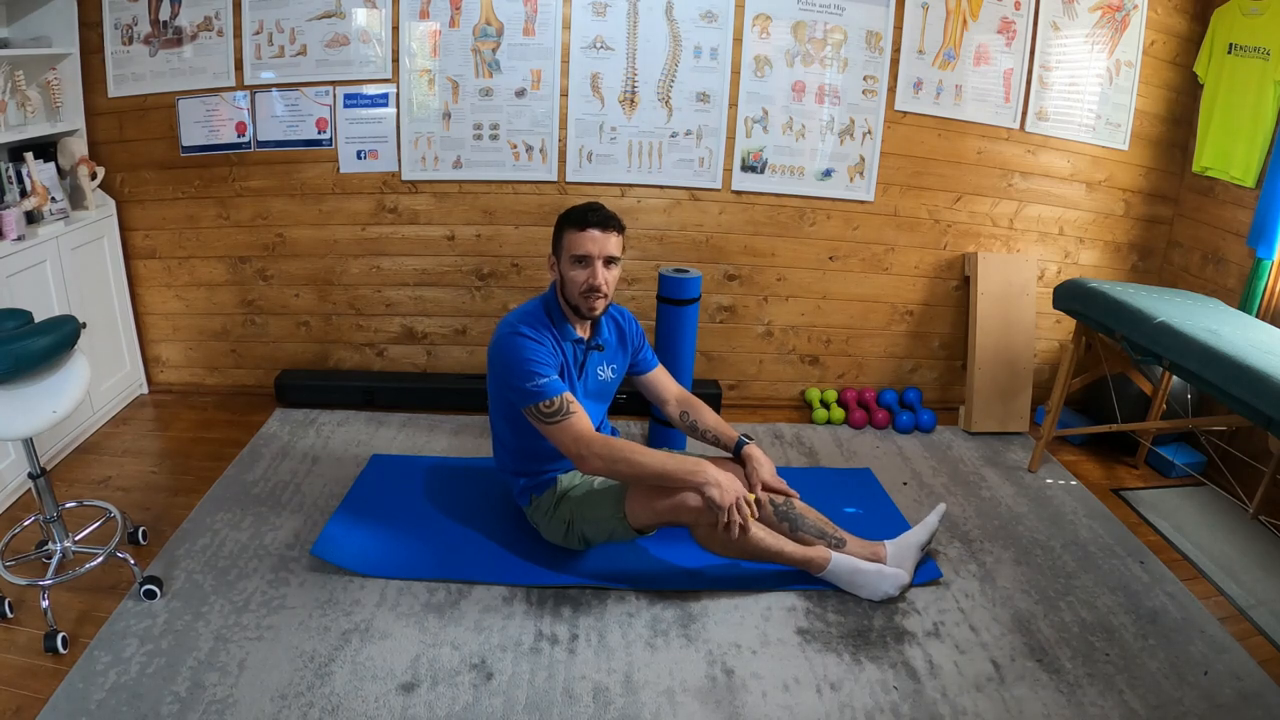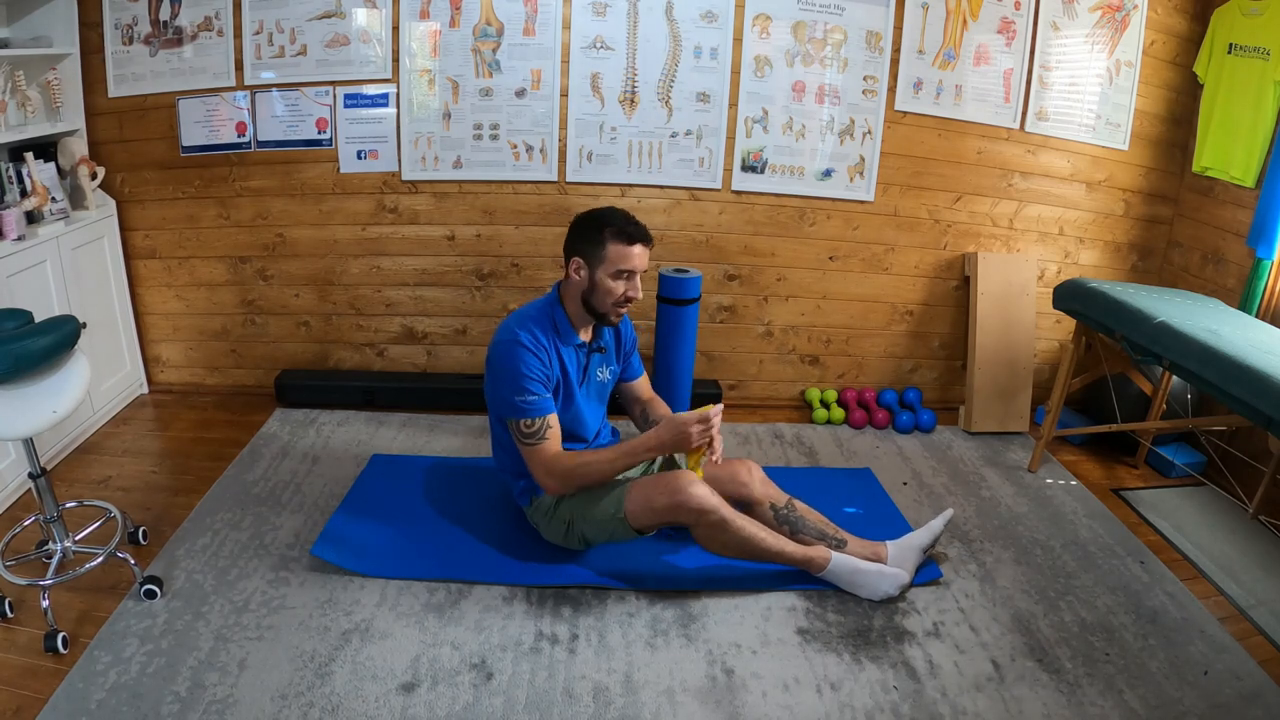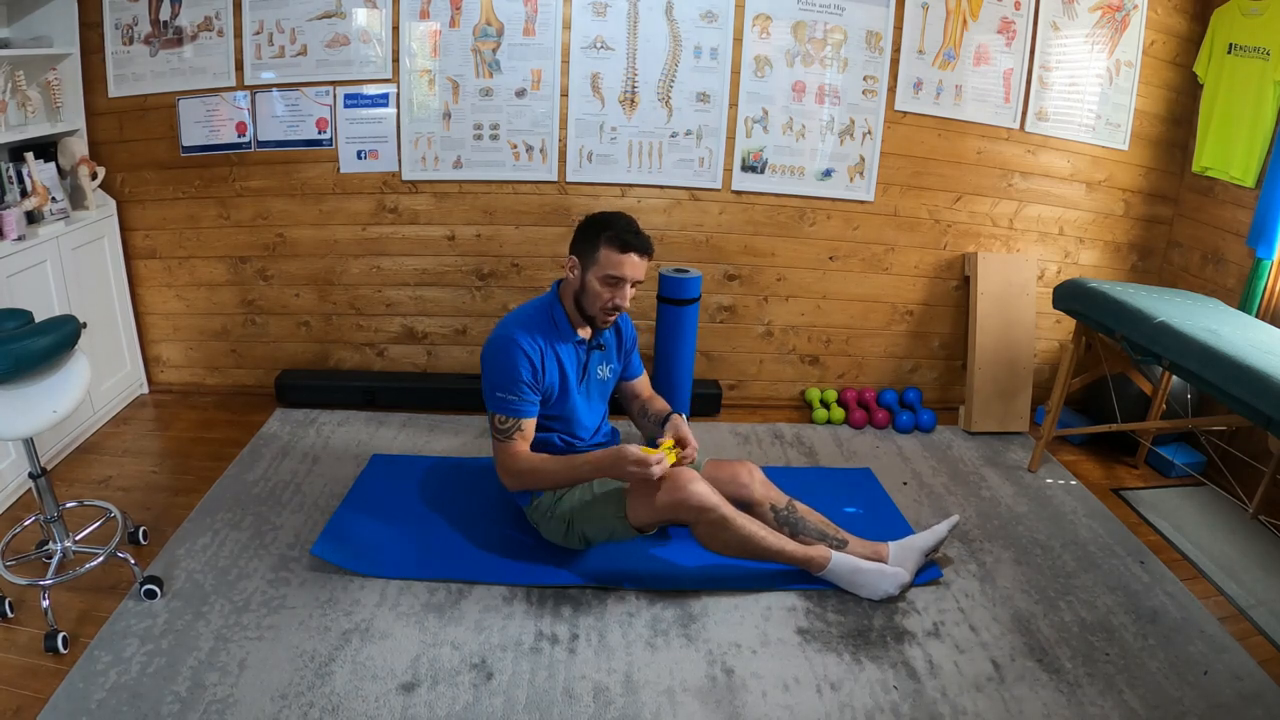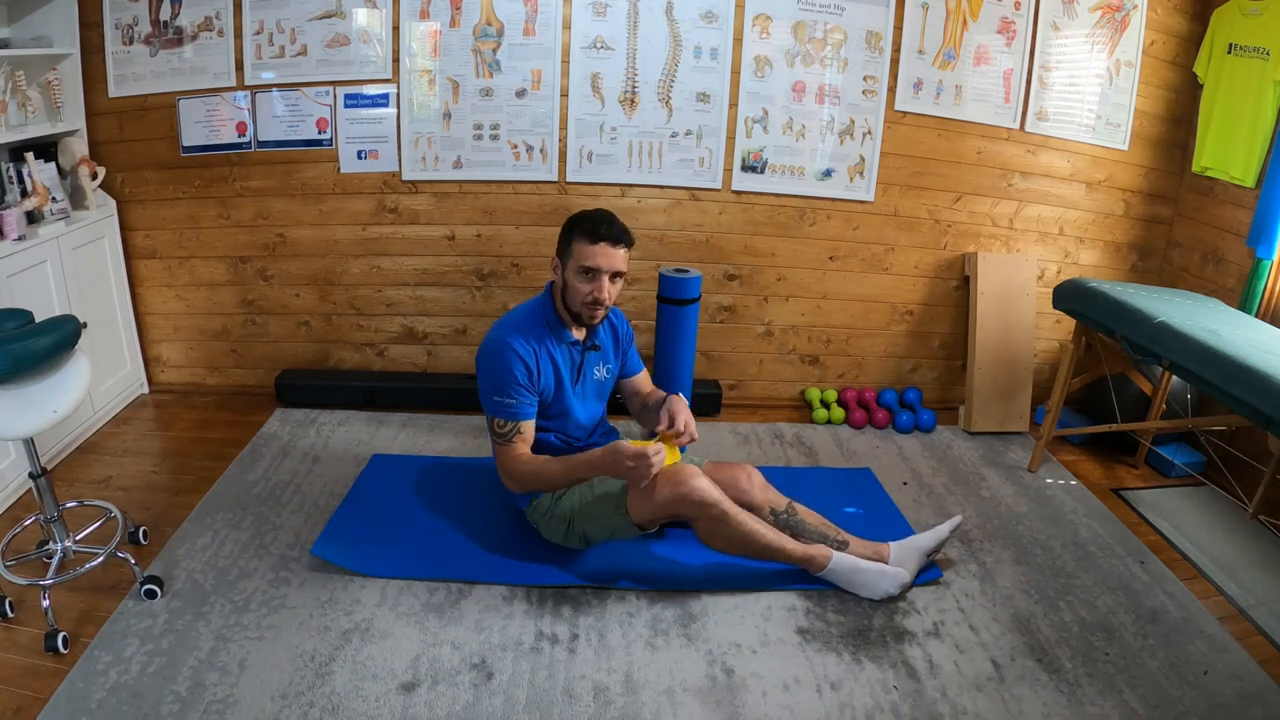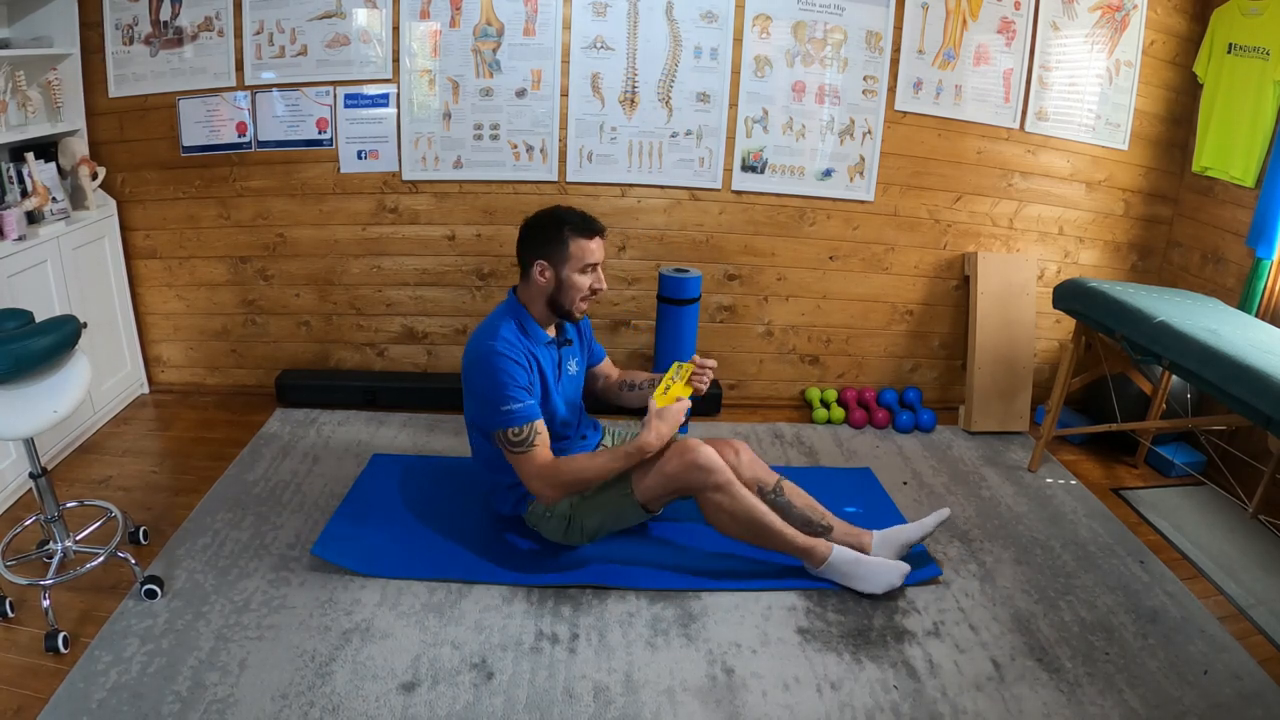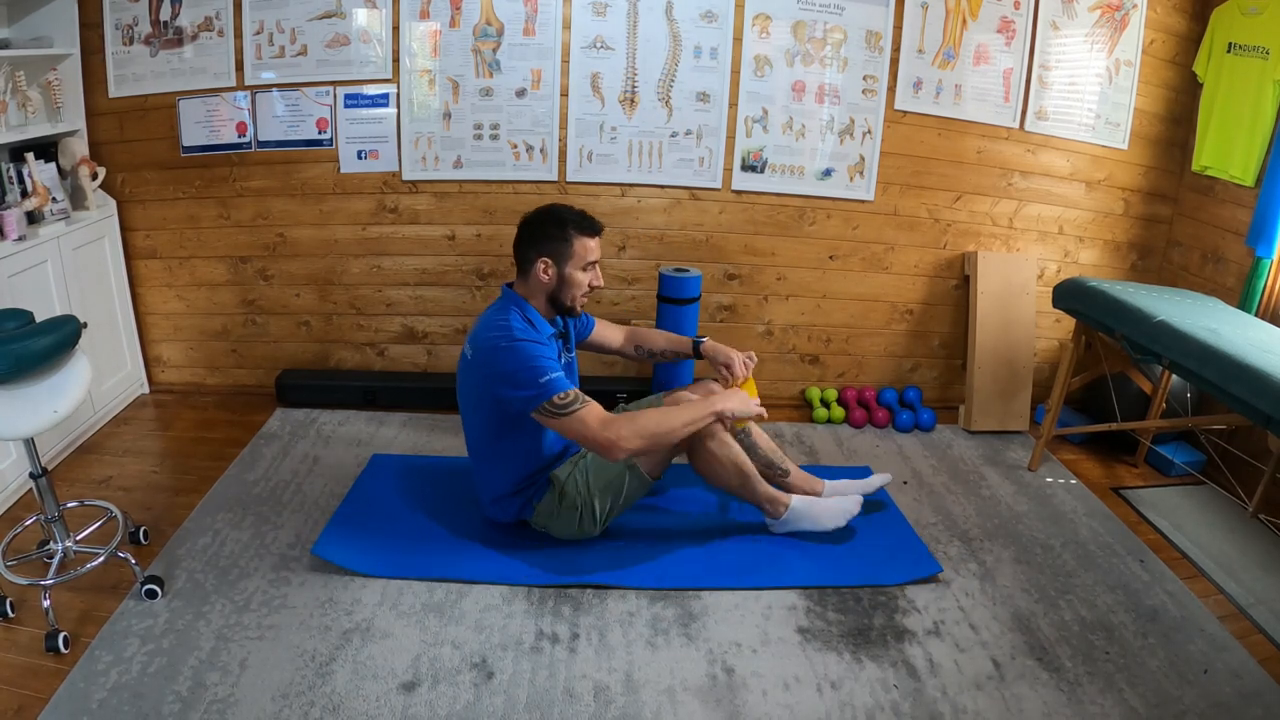
dt=0.5s
person 1, frame 1
left shoulder: (620, 324)
right shoulder: (523, 340)
left elbow: (676, 400)
right elbow: (588, 452)
left wrist: (745, 448)
right wrist: (703, 473)
left hip: (604, 463)
right hip: (554, 492)
left knee: (741, 480)
right knee: (692, 496)
left ankle: (875, 554)
right ankle: (821, 562)
person 1, frame 2
left shoulder: (615, 324)
right shoulder: (523, 346)
left elbow: (643, 400)
right elbow: (552, 473)
left wrist: (682, 429)
right wrist: (660, 440)
left hip: (607, 461)
right hip: (556, 498)
left knee: (744, 478)
right knee: (685, 492)
left ankle: (877, 554)
right ankle: (824, 563)
person 1, frame 3
left shoulder: (615, 324)
right shoulder: (518, 344)
left elbow: (640, 397)
right elbow: (514, 469)
left wrist: (670, 423)
right wrist: (606, 464)
left hip: (606, 462)
right hip: (556, 495)
left knee: (744, 478)
right knee: (686, 489)
left ankle: (879, 554)
right ankle: (824, 563)
person 1, frame 4
left shoulder: (611, 322)
right shoulder: (512, 347)
left elbow: (641, 395)
right elbow: (515, 471)
left wrist: (670, 410)
right wrist: (604, 460)
left hip: (606, 461)
right hip: (556, 495)
left knee: (745, 481)
right knee: (686, 486)
left ankle: (879, 554)
right ankle: (823, 563)
person 1, frame 5
left shoulder: (566, 318)
right shoulder: (500, 354)
left elbow: (608, 383)
right elbow: (545, 481)
right wrist: (646, 441)
left hip: (589, 447)
right hip: (554, 502)
left knee: (734, 454)
right knee: (694, 460)
left ankle: (865, 542)
right ankle: (822, 556)
person 1, frame 6
left shoulder: (543, 308)
right shoulder: (515, 344)
left elbow: (624, 338)
right elbow: (613, 439)
left wrist: (703, 348)
right wrist: (721, 409)
left hip: (563, 459)
right hip: (548, 499)
left knee: (710, 394)
right knee: (697, 407)
left ankle: (809, 489)
right ankle: (779, 506)
